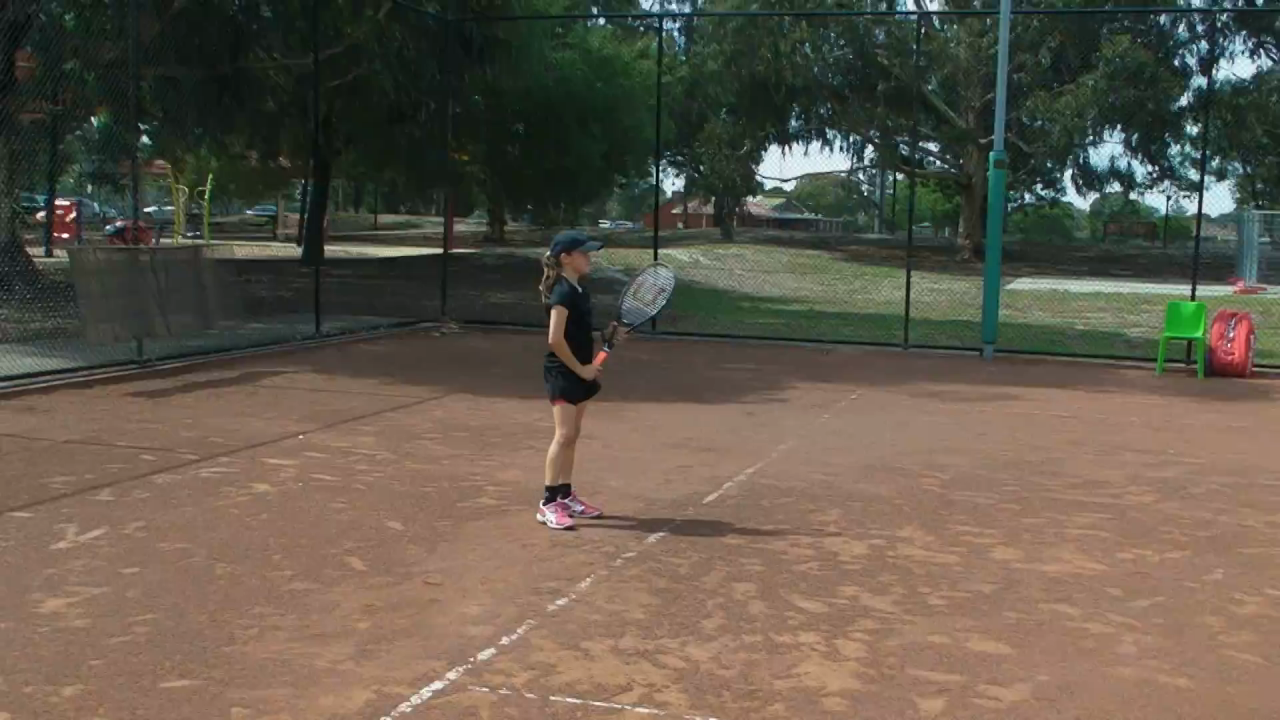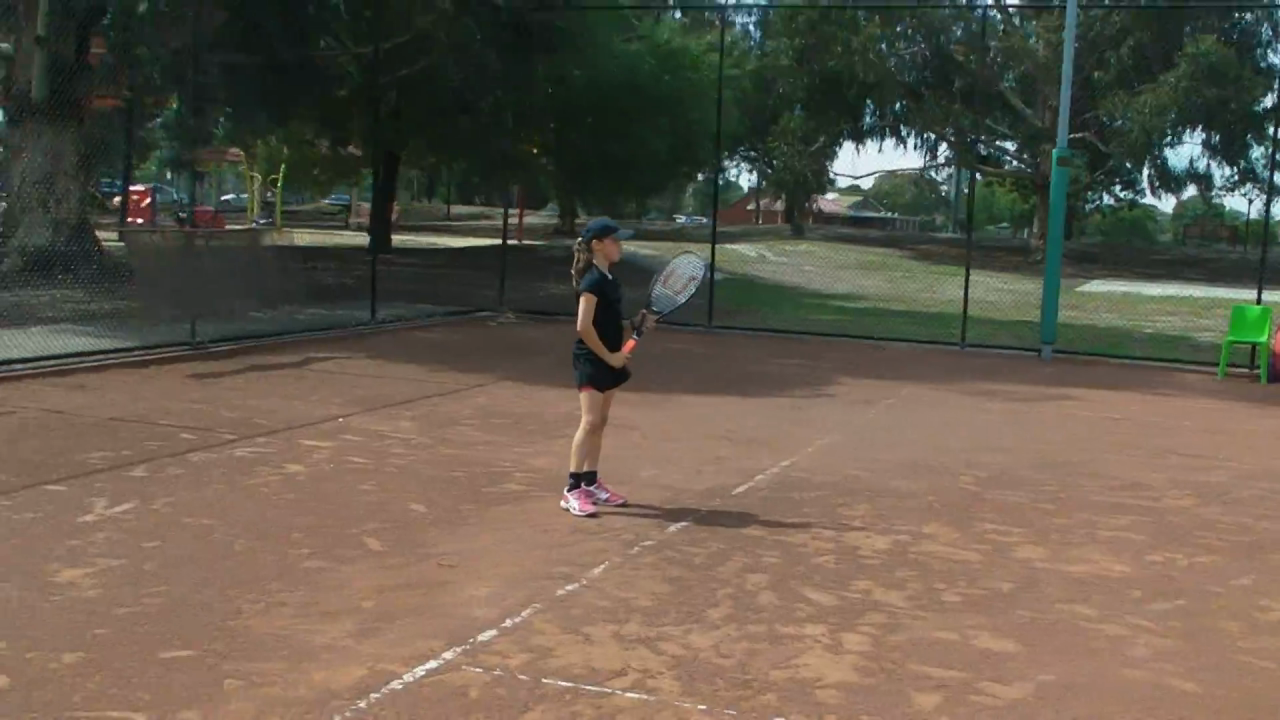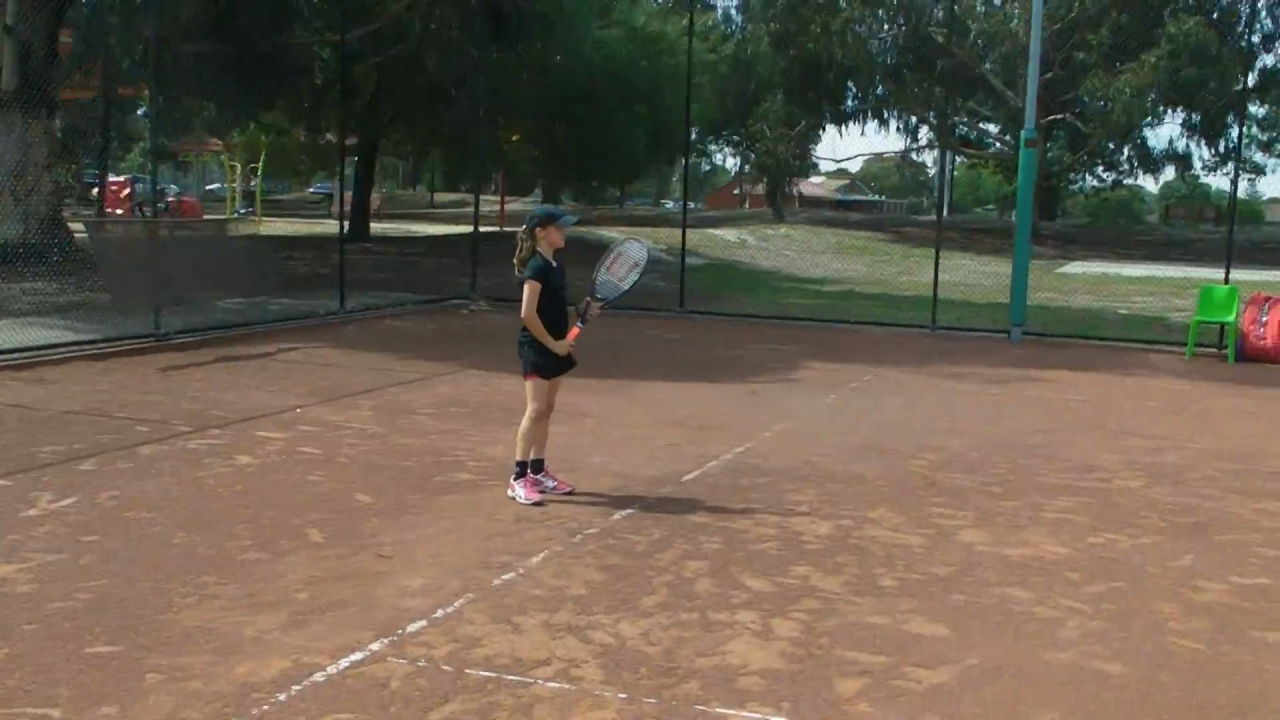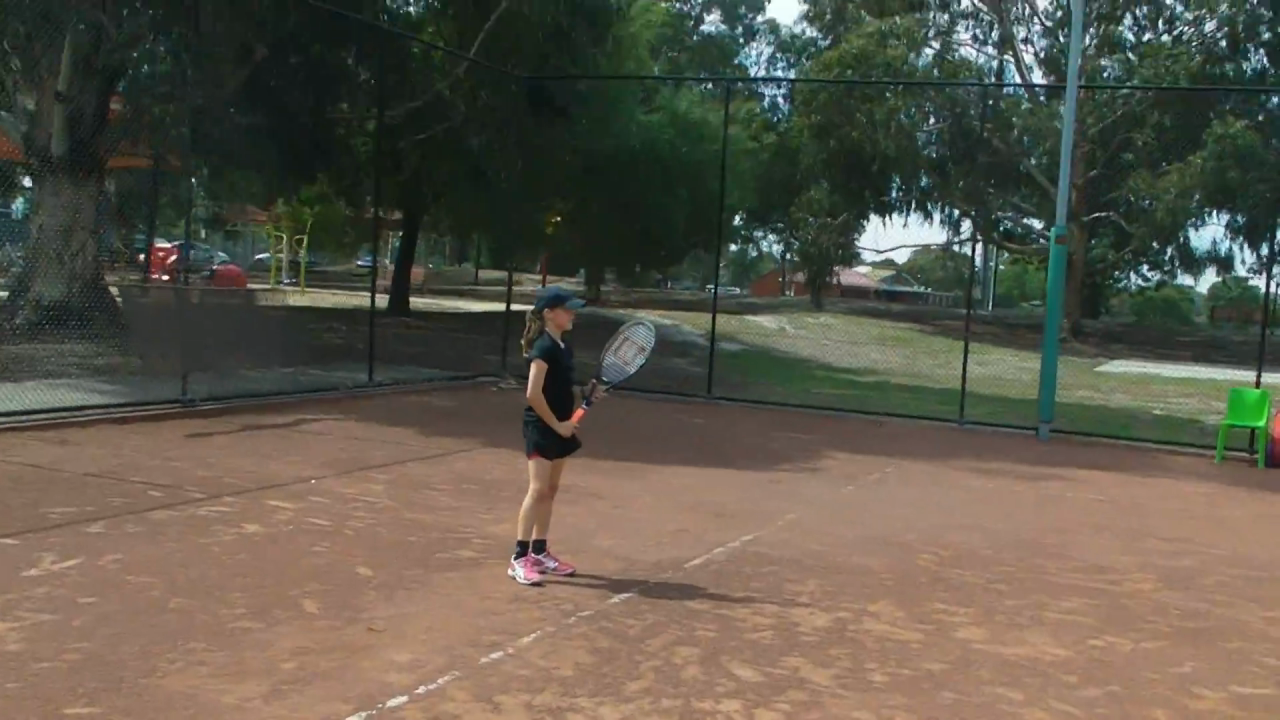
dt=0.2s
person 1, frame 1
left shoulder: (581, 292)
right shoulder: (562, 293)
right elbow: (555, 339)
right wrist: (580, 368)
left hip: (579, 373)
right hip: (563, 372)
left knee: (573, 435)
right knee: (564, 434)
left ankle: (565, 496)
right ankle: (548, 503)
person 1, frame 2
left shoulder: (611, 280)
right shoulder: (592, 280)
right elbow: (584, 326)
left wrist: (636, 323)
right wrist: (608, 355)
left hip: (609, 361)
right hip: (592, 359)
left knee: (600, 422)
right knee: (590, 421)
left ankle: (591, 484)
right ankle: (572, 490)
person 1, frame 3
left shoulder: (556, 267)
right shoulder: (536, 267)
right elbow: (528, 314)
left wrist: (581, 310)
right wrist: (552, 343)
left hip: (554, 349)
right hip: (537, 347)
left knee: (547, 409)
right knee: (535, 410)
left ankle: (538, 472)
right ankle: (519, 478)
person 1, frame 4
left shoulder: (564, 348)
right shoulder: (544, 347)
right elbow: (533, 394)
left wrist: (586, 393)
right wrist: (556, 424)
left hip: (559, 429)
right hip: (542, 427)
left knee: (550, 490)
right knee: (538, 490)
left ankle: (539, 553)
right ankle: (519, 558)
